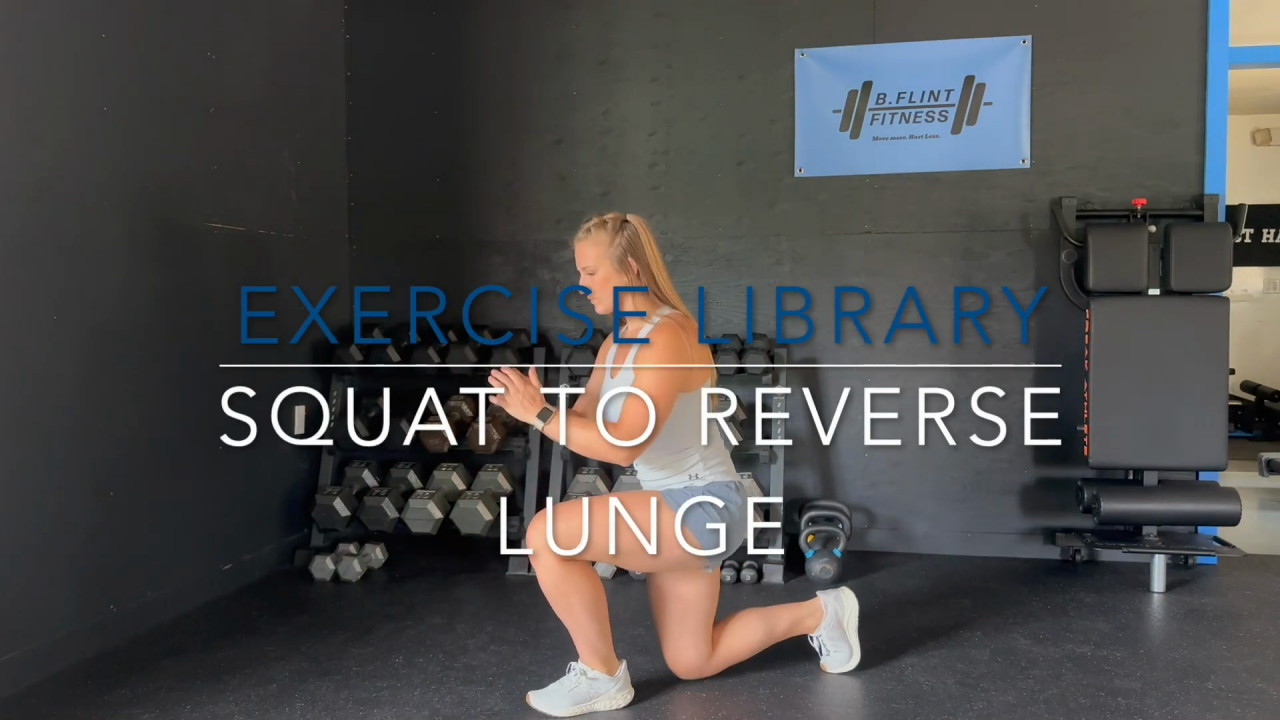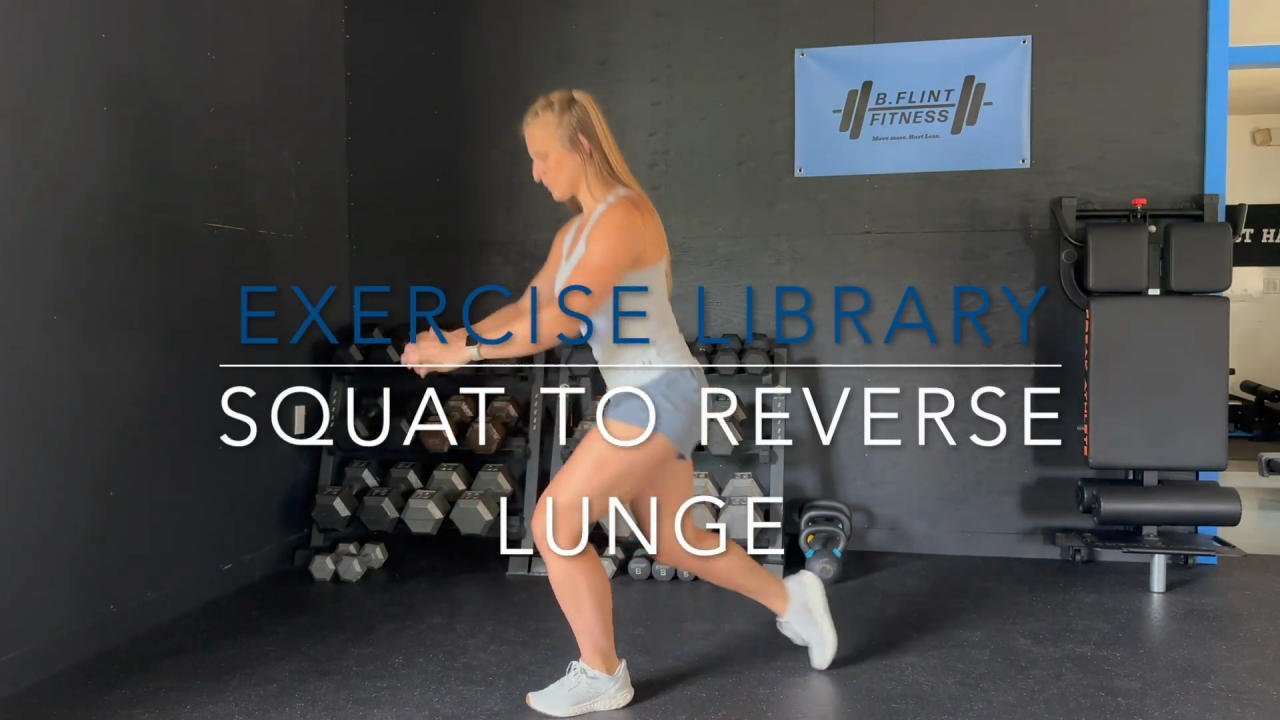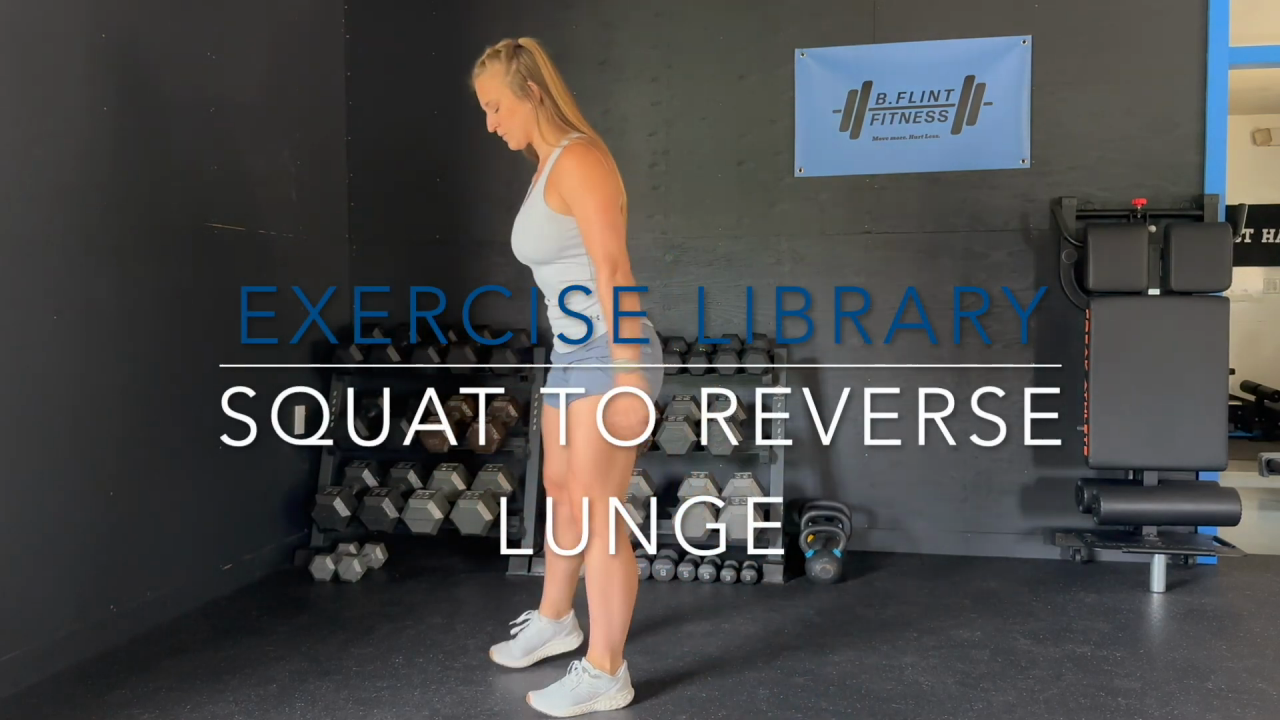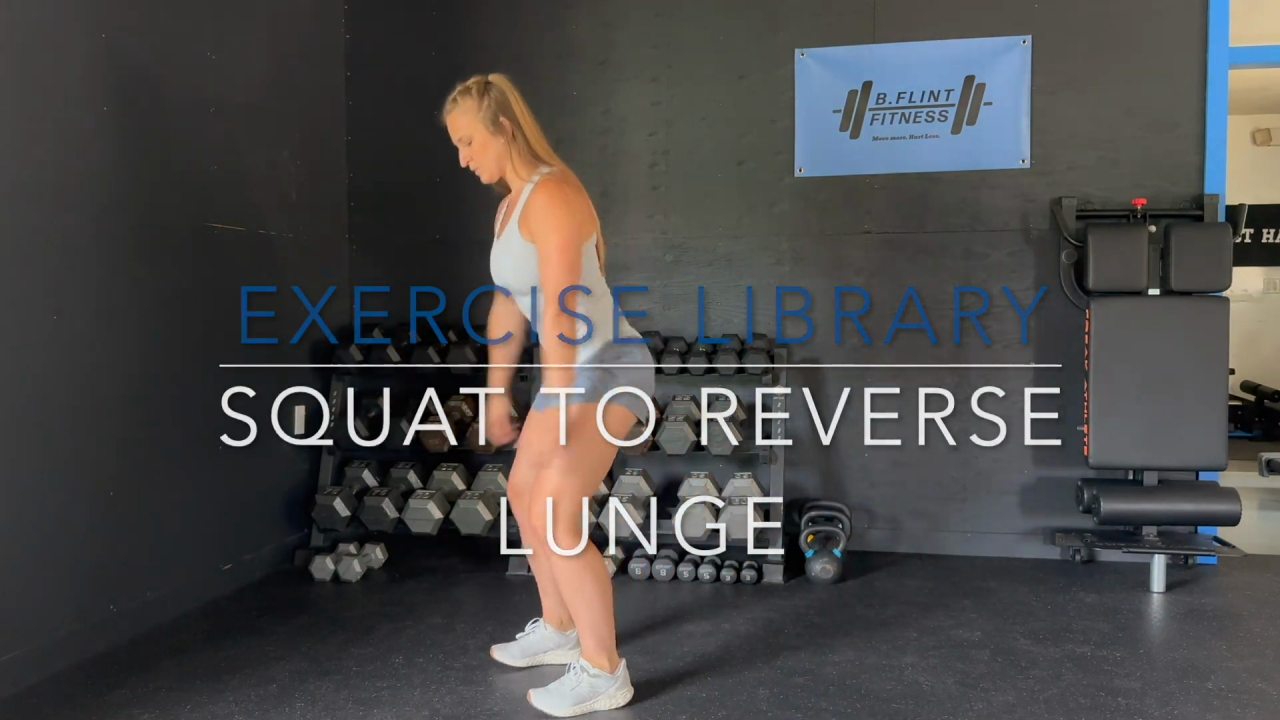
dt=0.4s
person 1, frame 1
left shoulder: (670, 339)
right shoulder: (617, 343)
left elbow: (624, 446)
right elbow: (584, 425)
left wrist: (540, 415)
right wrist: (536, 405)
left hip: (702, 509)
right hip: (679, 506)
left knee: (547, 534)
right knee: (692, 663)
left ankle: (600, 674)
right ankle: (821, 614)
person 1, frame 2
left shoulder: (620, 218)
right shoulder: (578, 228)
left elbow: (558, 323)
right elbow: (526, 309)
left wrist: (461, 351)
right wrist: (461, 340)
left hip: (661, 399)
right hip: (645, 398)
left knee: (553, 524)
right knee: (673, 543)
right ankle: (790, 597)
person 1, frame 3
left shoulder: (580, 160)
right shoulder: (548, 170)
left elbow: (615, 273)
left wrist: (629, 375)
left hip: (609, 357)
right hip: (579, 353)
left knee: (594, 514)
right knee: (561, 493)
right ankle: (555, 620)
person 1, frame 4
left shoulder: (551, 193)
right shoulder: (510, 206)
left elbow: (562, 309)
right elbow: (507, 307)
left wrist: (563, 410)
right wrist: (498, 392)
left hip: (606, 369)
right hip: (573, 371)
left knee: (555, 517)
right knee: (524, 497)
right ankle: (557, 629)
